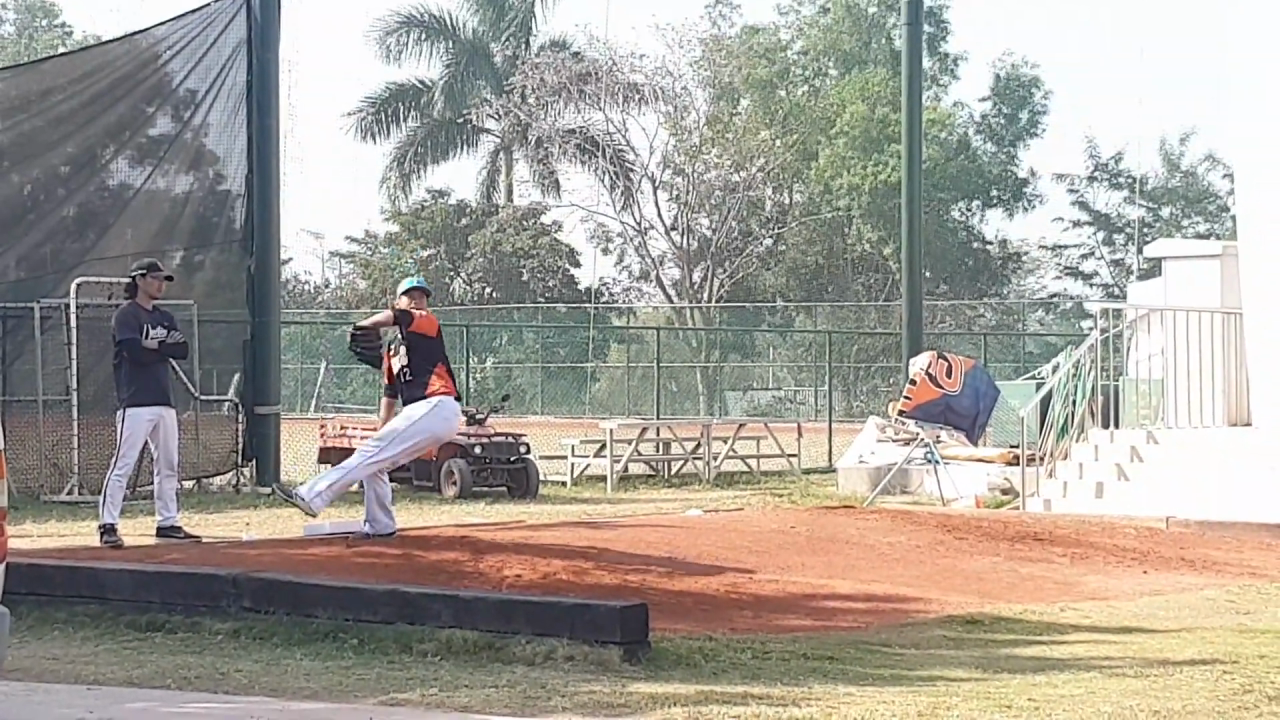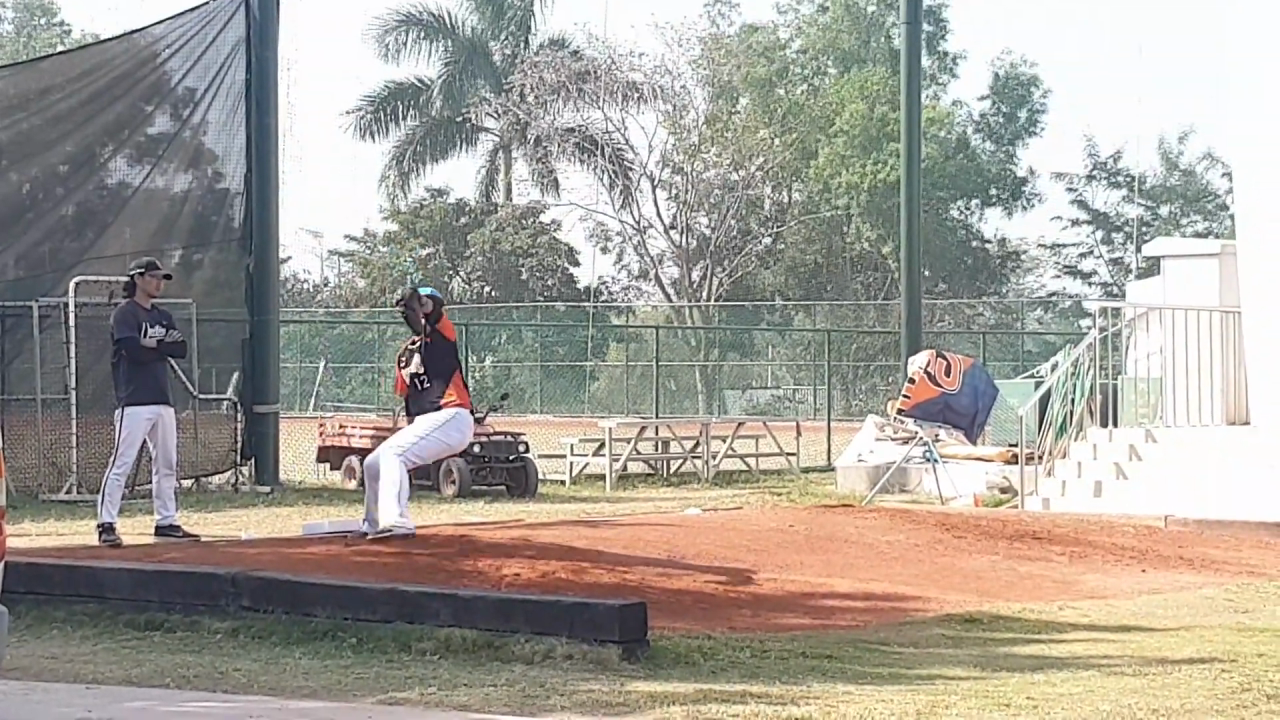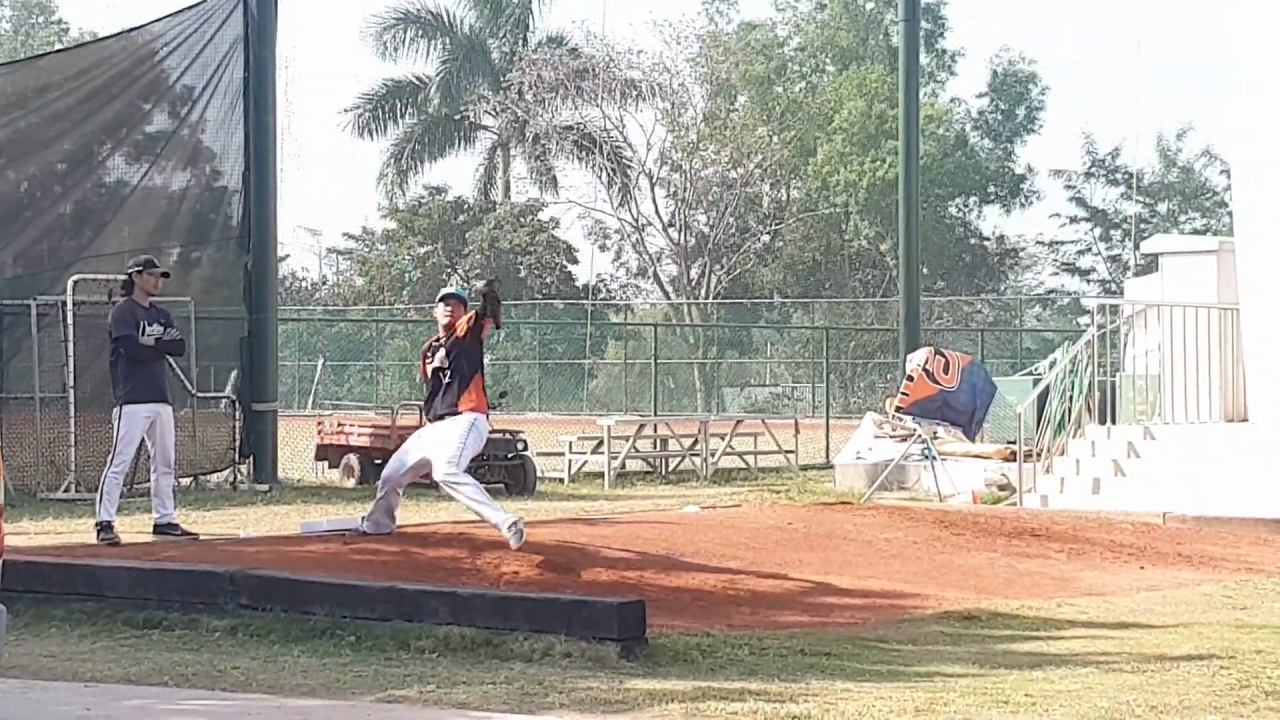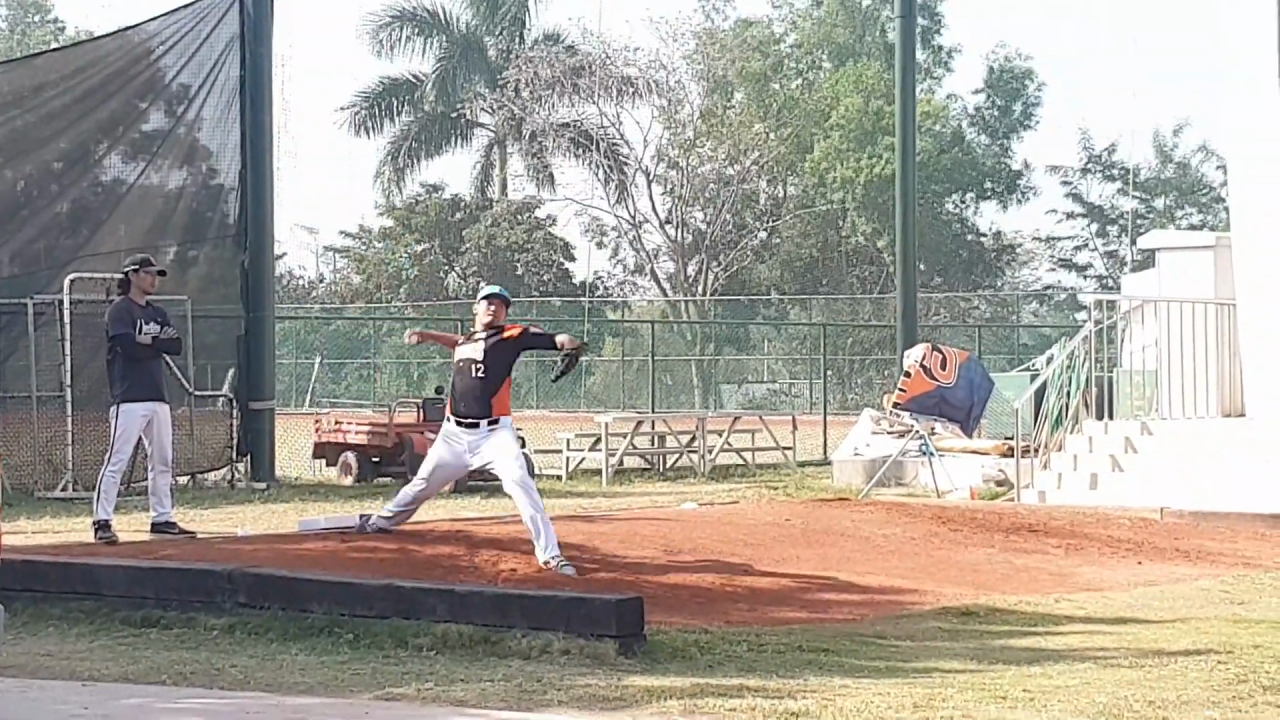
dt=0.1s
person 1, frame 1
left shoulder: (166, 318)
right shoulder: (126, 315)
left elbow: (183, 351)
right elbow: (135, 353)
left wrist: (155, 345)
right wrist: (166, 348)
left hip: (164, 402)
right hip: (136, 403)
left knee: (168, 466)
right knee: (123, 465)
left ankle: (167, 523)
right ankle: (108, 526)
person 1, frame 2
left shoulder: (164, 316)
right shoulder: (124, 314)
left elbow: (182, 350)
right elbow: (134, 351)
left wrist: (153, 344)
right wrist: (165, 346)
left hip: (163, 400)
right hip: (134, 402)
left knee: (167, 465)
right knee: (122, 464)
left ankle: (166, 522)
right ankle: (106, 525)
person 1, frame 3
left shoulder: (162, 315)
right shoulder: (122, 311)
left elbow: (180, 347)
right elbow: (132, 349)
left wrist: (152, 342)
right wrist: (163, 344)
left hip: (161, 398)
right hip: (132, 400)
left knee: (165, 463)
right knee: (120, 462)
left ankle: (164, 521)
right ankle: (105, 523)
person 1, frame 4
left shoulder: (159, 313)
right shoulder: (119, 310)
left elbow: (176, 346)
right elbow: (129, 348)
left wrist: (149, 340)
right wrist: (160, 342)
left hip: (158, 397)
right hip: (129, 399)
left knee: (162, 461)
right knee: (117, 461)
left ankle: (162, 519)
right ankle: (102, 522)
person 2, frame 1
left shoulder: (426, 321)
right shoulder: (394, 347)
left elbow: (399, 316)
right elbow: (391, 390)
left wrist: (365, 324)
right wrist: (381, 428)
left hip: (439, 410)
right hip: (421, 413)
left knee: (374, 452)
right knee: (374, 466)
left ankle: (311, 497)
right ankle: (380, 525)
person 2, frame 2
left shoulder: (438, 332)
right shoulder: (404, 354)
left elbow: (434, 313)
left wrist: (413, 302)
right wrist: (412, 433)
left hip: (450, 420)
right hip: (425, 423)
left knee: (393, 456)
right knee: (374, 464)
left ankle: (395, 522)
right ankle: (375, 525)
person 2, frame 3
left shoulder: (468, 331)
right shoulder: (428, 351)
left elbow: (489, 316)
left wrist: (489, 298)
left hip: (466, 423)
right hip: (434, 429)
left knee: (446, 473)
right knee: (392, 474)
left ankle: (508, 524)
right ankle: (378, 524)
person 2, frame 4
left shoulder: (510, 337)
right shoulder: (465, 342)
left elbow: (547, 339)
left wrist: (564, 341)
right wrist: (426, 335)
left hip: (496, 433)
right hip: (455, 433)
left knee: (519, 483)
right knee: (421, 486)
left ankle: (550, 554)
right ankle: (381, 521)
